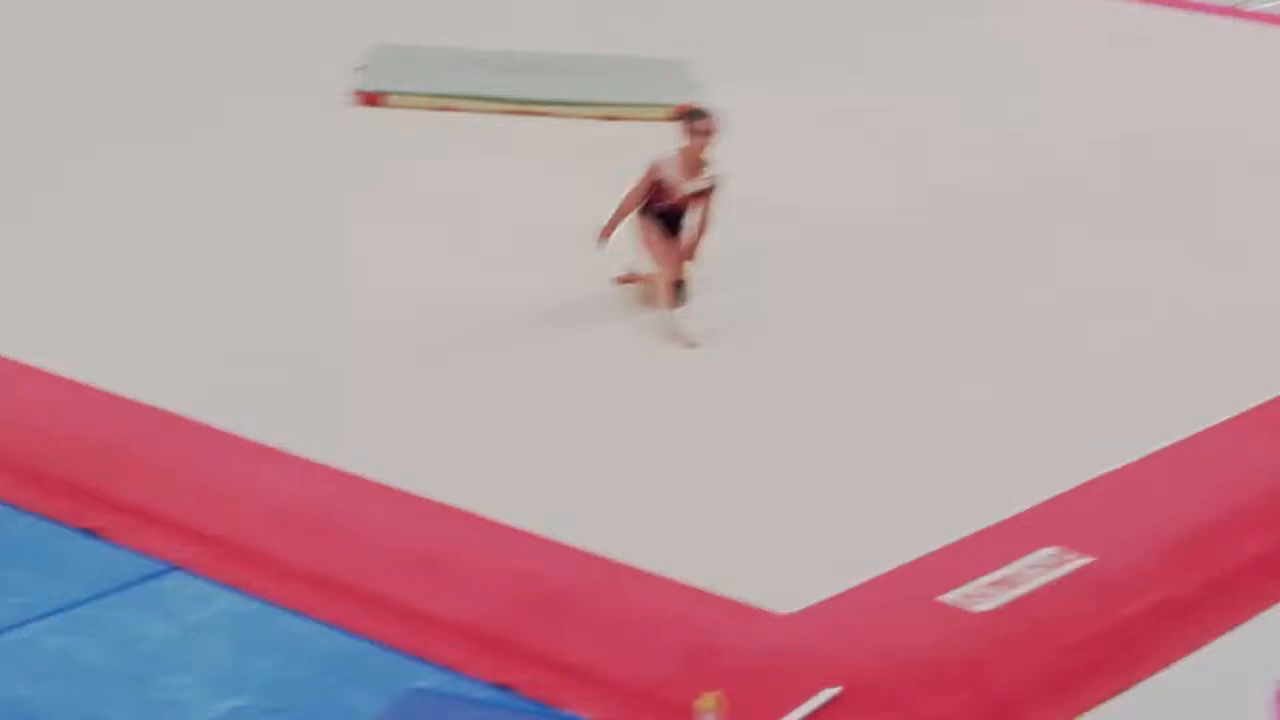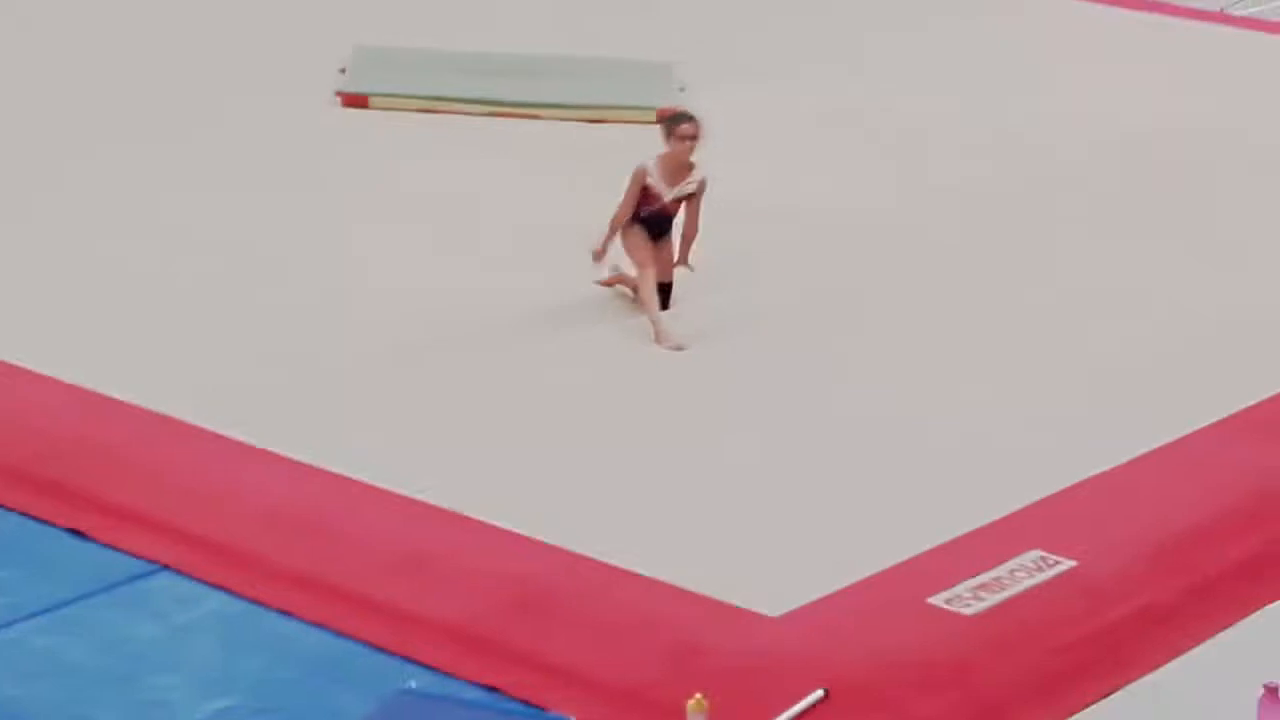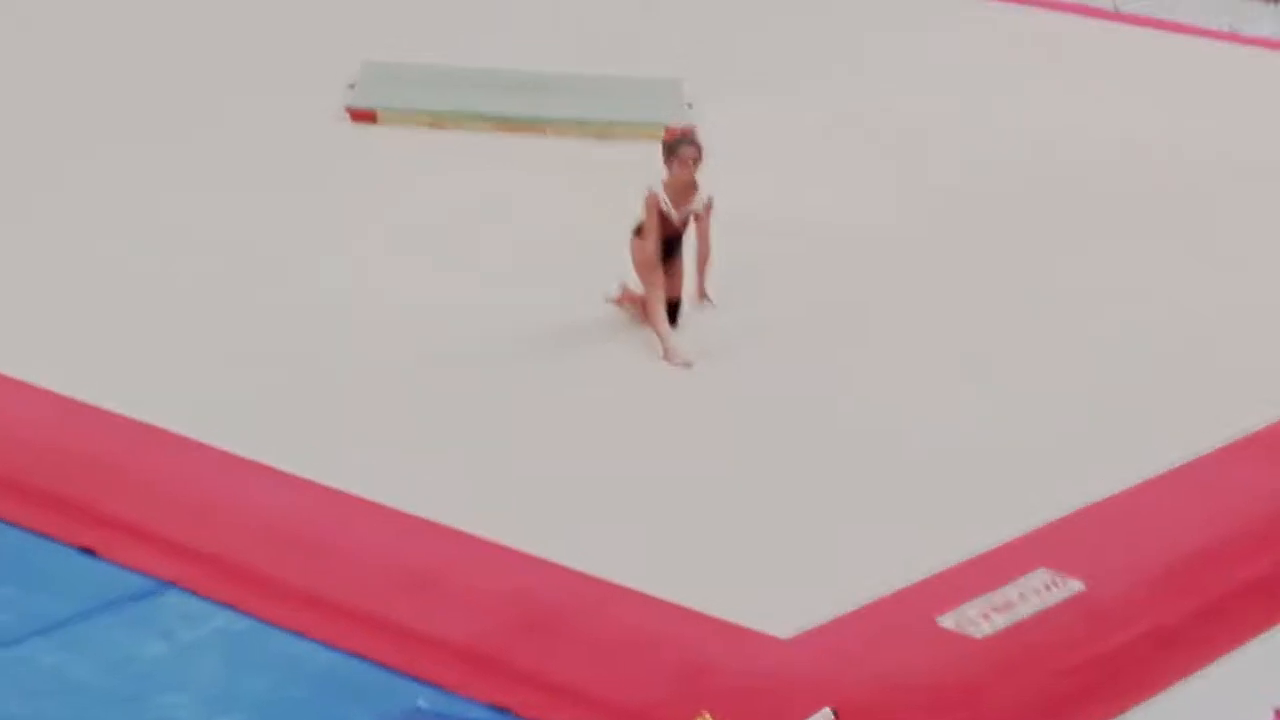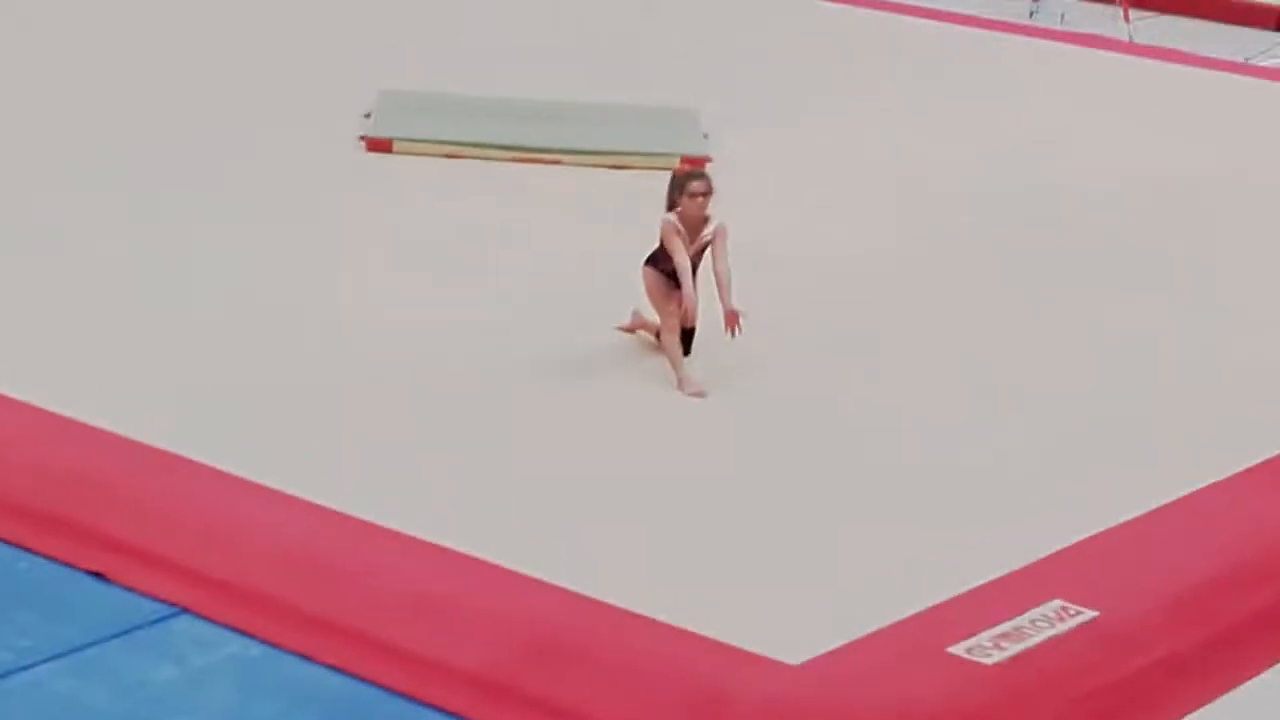
dt=0.1s
person 1, frame 1
left shoulder: (710, 177)
right shoulder: (663, 164)
left elbow: (703, 217)
right elbow: (634, 197)
left wrist: (691, 247)
right wrist: (610, 226)
left hip: (675, 225)
right hip: (651, 219)
left knee: (677, 294)
right knee: (665, 264)
left ankle: (634, 275)
right ankle: (671, 324)
person 1, frame 2
left shoulder: (698, 179)
right shoulder: (646, 170)
left elbow: (691, 223)
right elbow: (624, 209)
left wrist: (683, 255)
right wrist: (604, 245)
left hip: (662, 229)
right hip: (636, 224)
left knee: (663, 301)
right knee: (648, 268)
left ankle: (620, 277)
right ankle: (659, 329)
person 1, frame 3
left shoulder: (703, 199)
right shoulder: (655, 194)
left elbow: (703, 242)
right elbow: (651, 243)
left wrist: (701, 284)
left hip: (674, 247)
right hip: (645, 242)
left knee: (671, 317)
right knee: (656, 288)
left ankle: (628, 294)
right ankle: (669, 347)
person 1, frame 4
left shoulder: (716, 228)
right shoulder: (669, 224)
left elbow: (721, 266)
right elbow: (680, 258)
left wrist: (727, 306)
right wrist: (687, 290)
left hip: (687, 275)
right hip: (658, 271)
left knee: (685, 346)
right knee: (671, 318)
left ankle: (641, 322)
right ankle: (683, 376)
